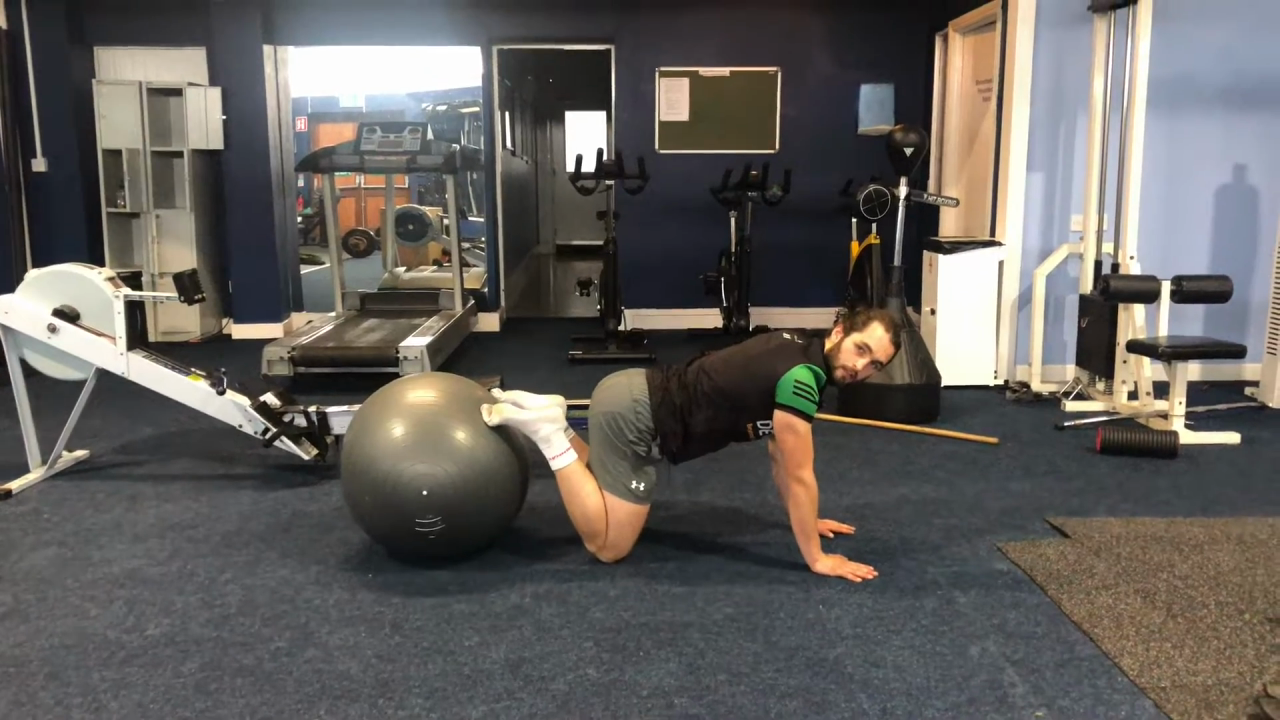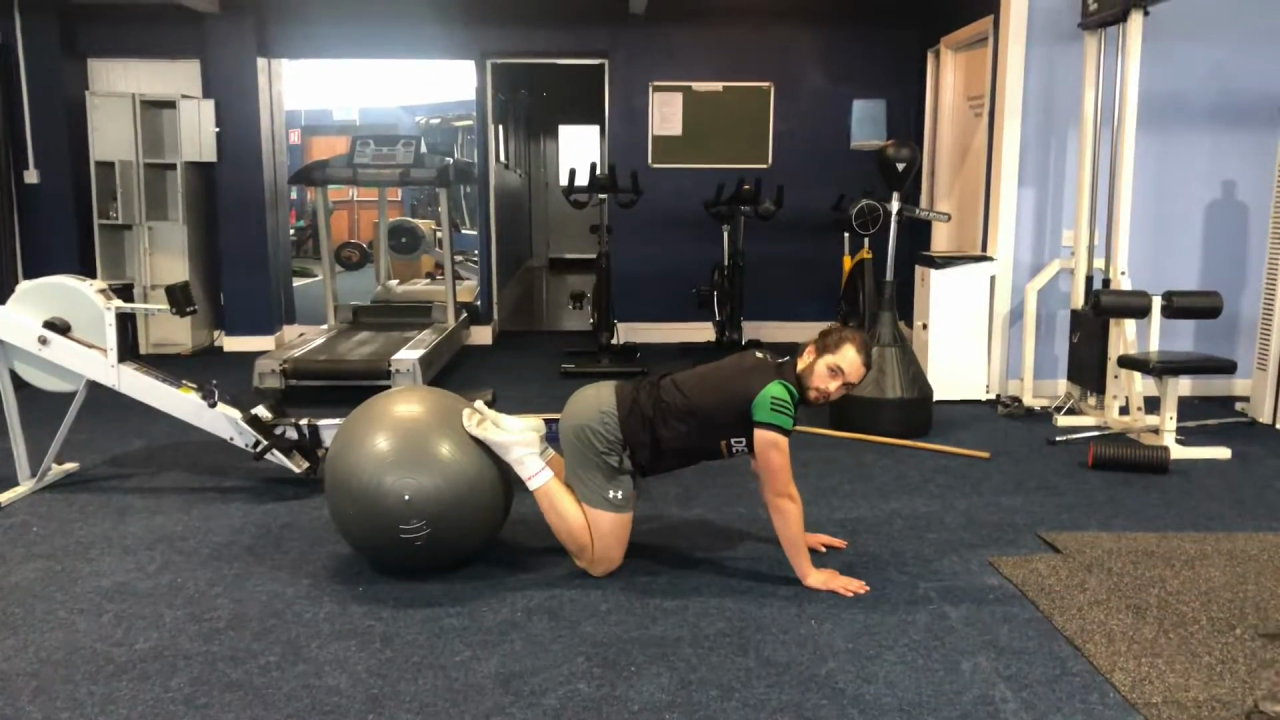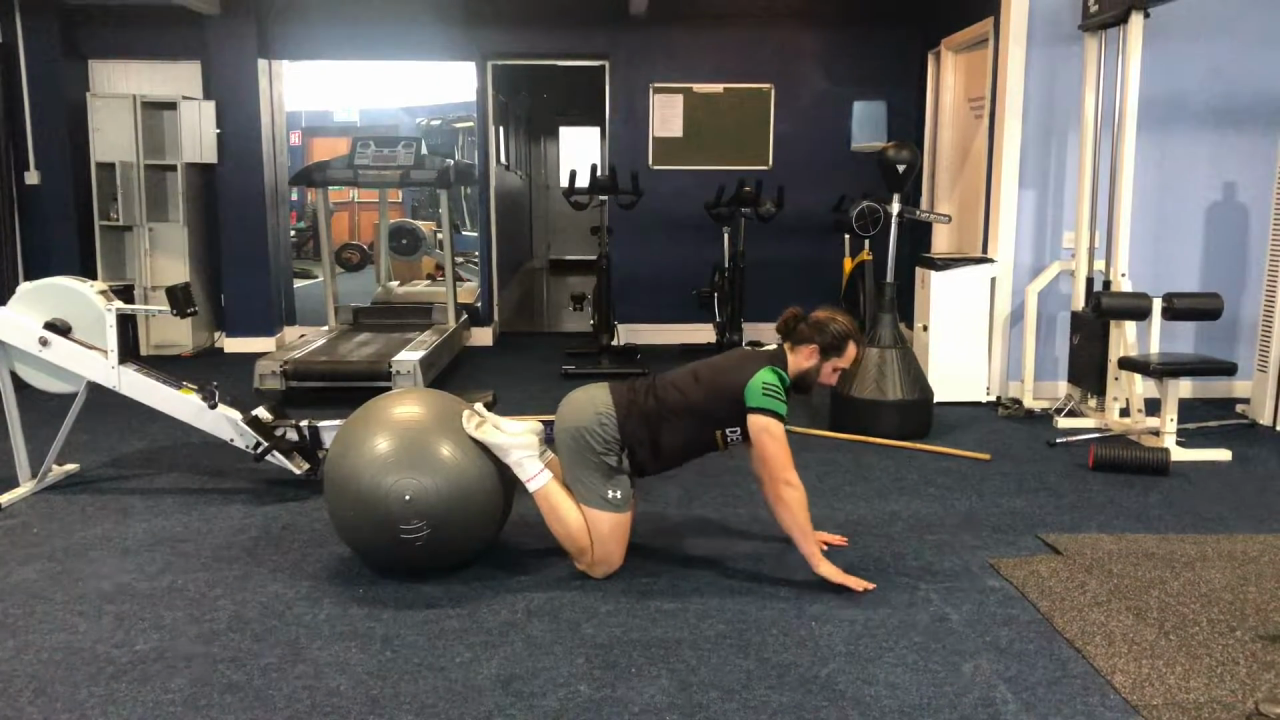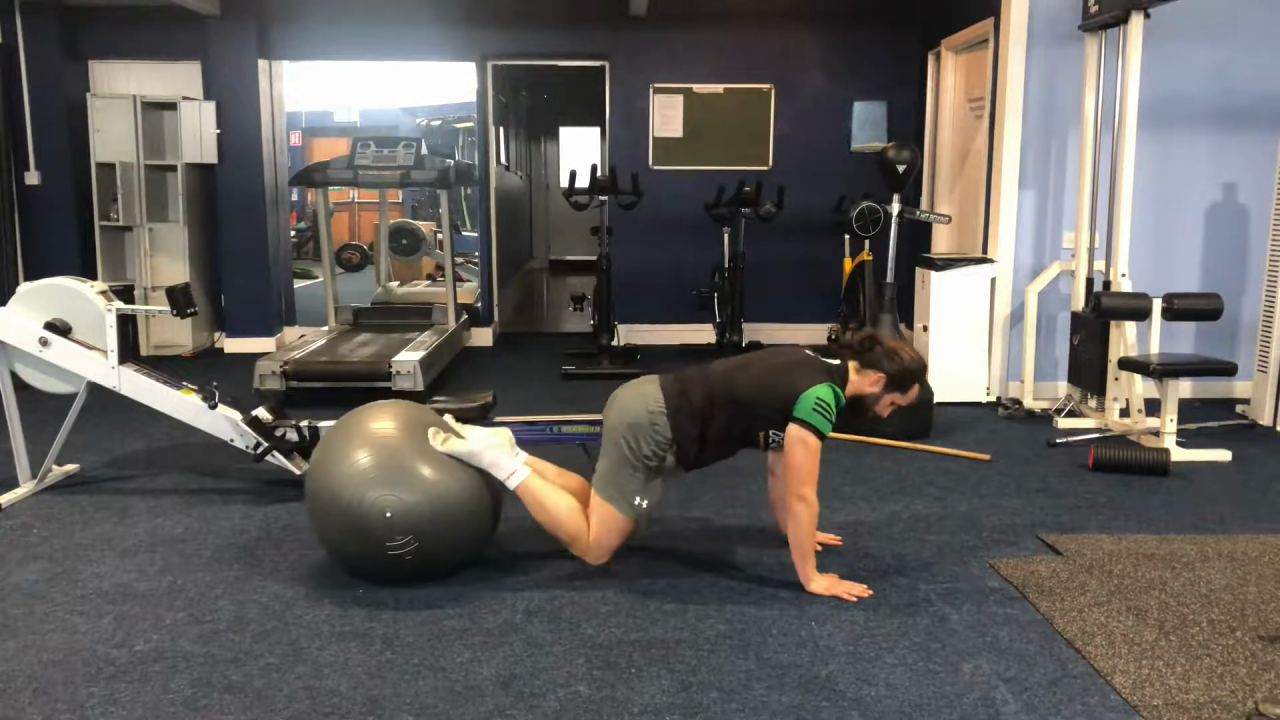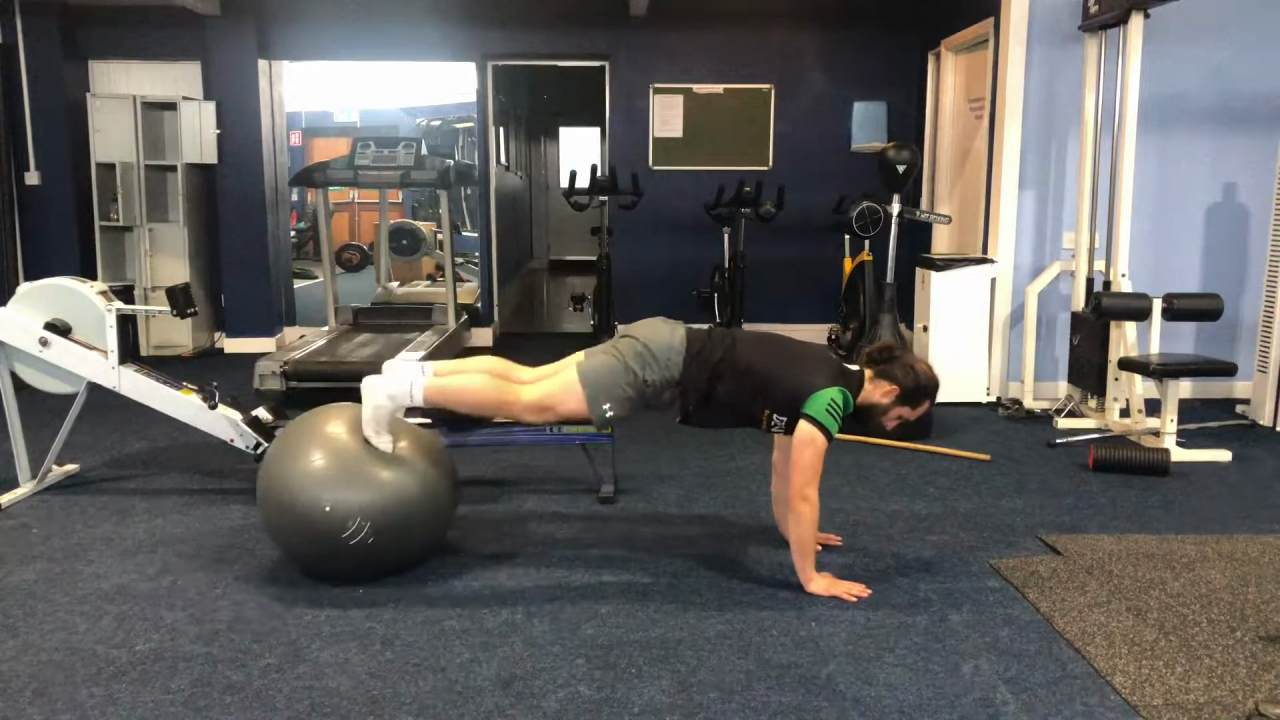
dt=1s
person 1, frame 1
left shoulder: (798, 350)
right shoulder: (801, 378)
left elbow: (780, 455)
right elbow: (799, 477)
left wrist: (807, 520)
right wrist: (817, 558)
left hip: (634, 393)
right hip: (635, 415)
left knee: (607, 503)
right knee: (609, 544)
left ankle: (547, 417)
right ankle: (547, 430)
person 1, frame 2
left shoulder: (773, 370)
right shoulder: (776, 395)
left elbow: (765, 469)
right elbow: (781, 494)
left wrist: (797, 534)
right wrist: (808, 573)
left hip: (604, 408)
right hip: (603, 428)
left knee: (605, 519)
right knee: (601, 559)
left ankle: (530, 441)
right ankle: (523, 452)
person 1, frame 3
left shoulder: (762, 365)
right shoulder: (766, 383)
left elbow: (764, 469)
right elbow: (784, 481)
left wrist: (800, 530)
right wrist: (820, 565)
left hip: (596, 410)
right hip: (598, 429)
left knee: (595, 513)
right knee: (600, 562)
left ankle: (523, 440)
right ankle: (521, 454)
person 1, frame 4
left shoulder: (816, 369)
right shoulder: (819, 398)
left elbow: (777, 466)
right elbow: (800, 495)
left wrist: (794, 533)
right wrist: (810, 576)
left hip: (645, 401)
right hip: (648, 425)
left knee: (599, 506)
right knee: (592, 548)
left ankle: (497, 448)
right ankle: (495, 455)
person 1, frame 5
left shoulder: (824, 376)
right shoulder: (831, 398)
left elbow: (782, 463)
right elbow: (803, 492)
left wrist: (793, 533)
right wrist: (811, 577)
left hip: (664, 344)
right hip: (661, 364)
left knee: (530, 378)
right knee: (530, 404)
left ankle: (413, 373)
right ankle: (401, 392)
